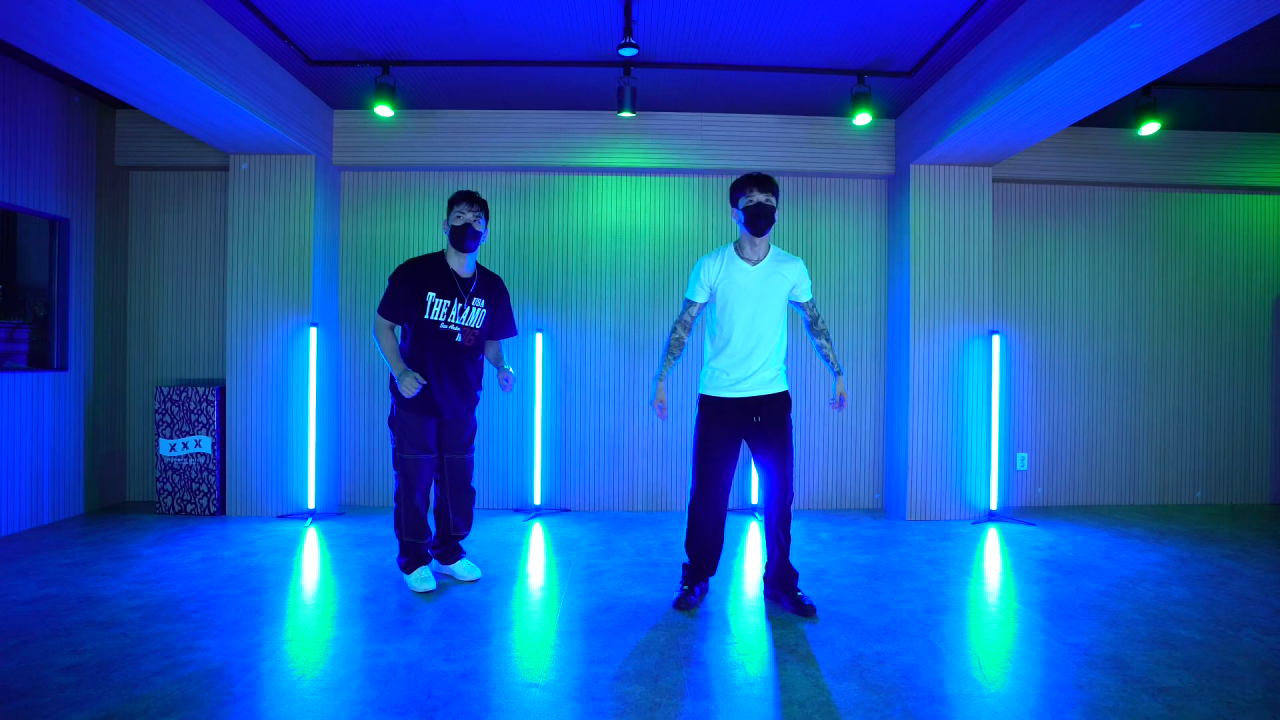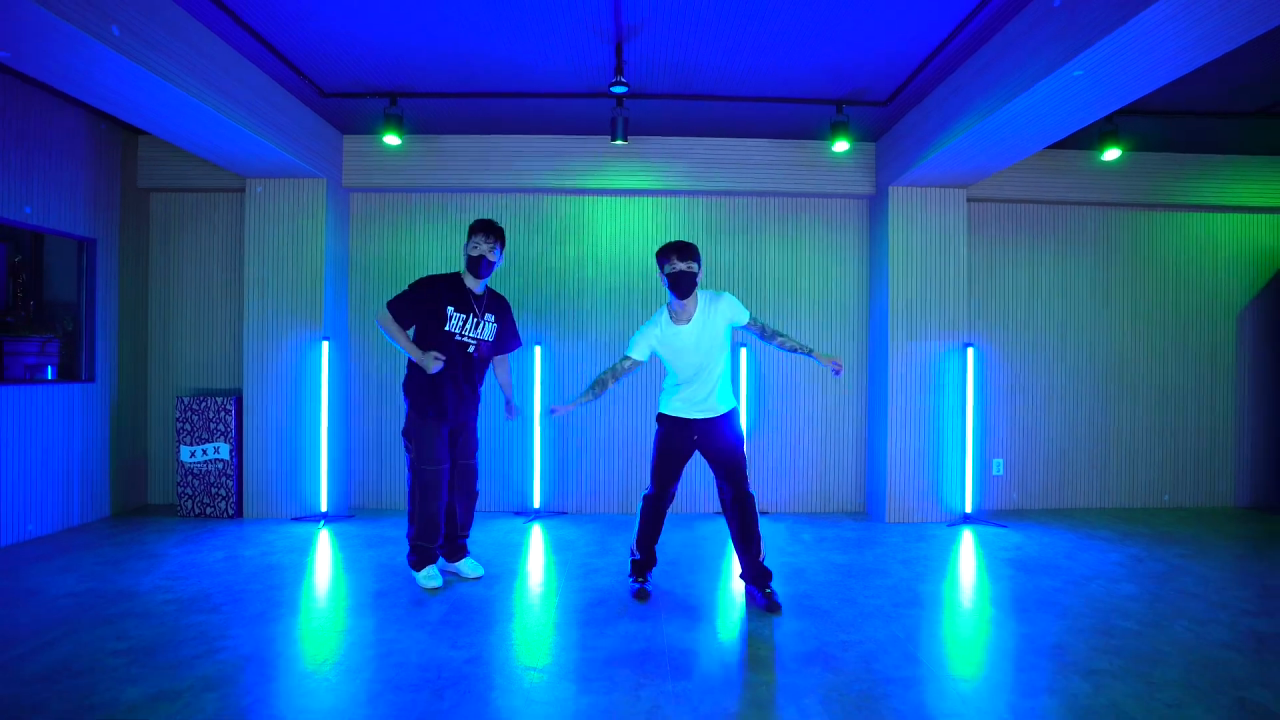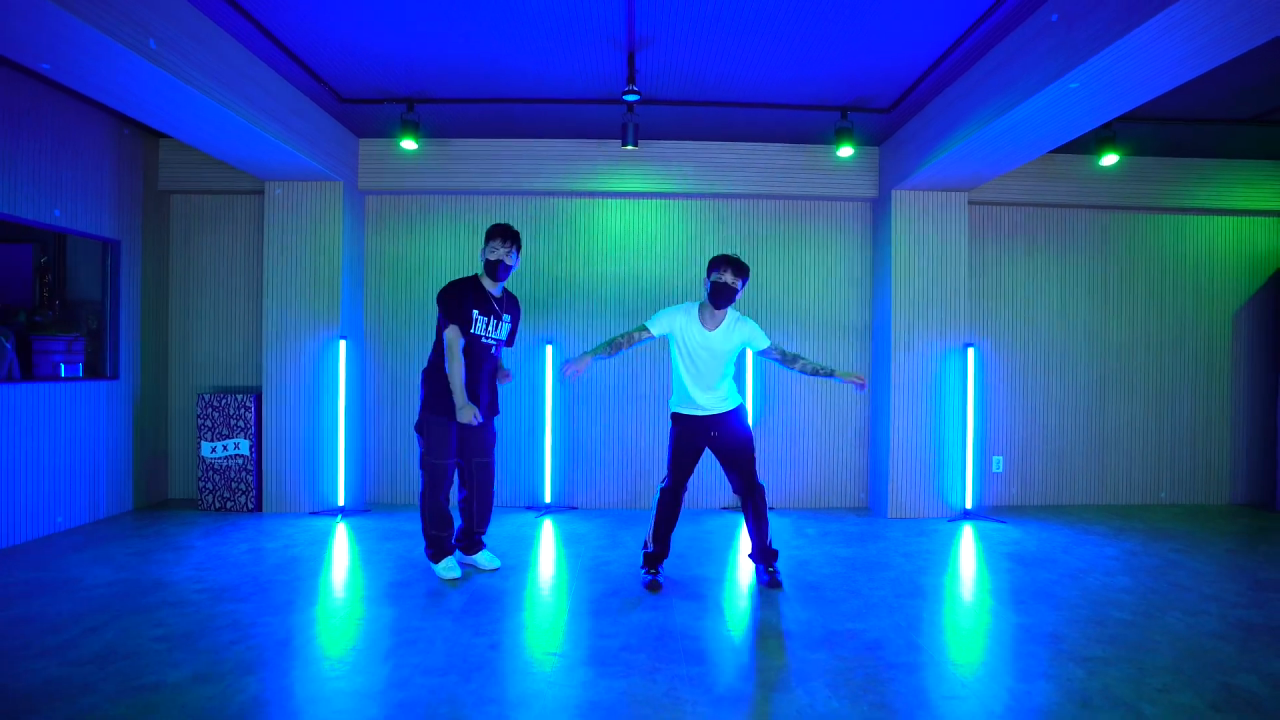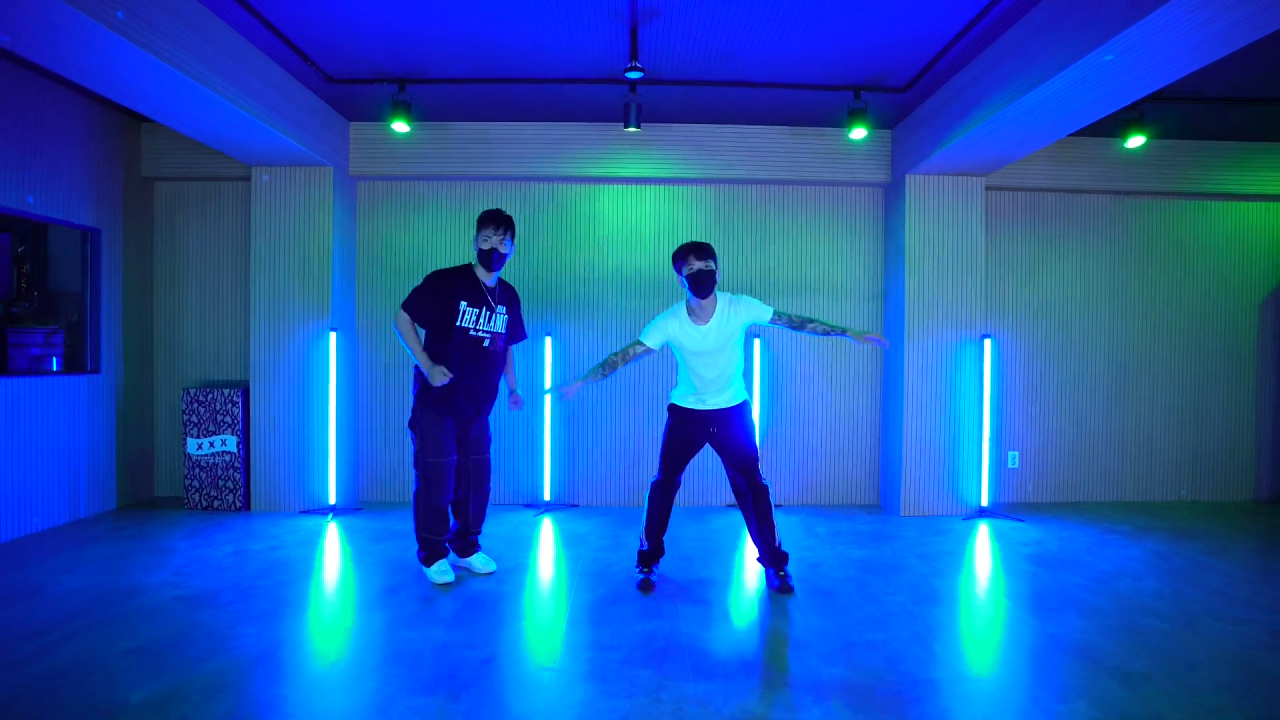
dt=0.5s
person 1, frame 1
left shoulder: (493, 287)
right shoulder: (414, 273)
right elbow: (384, 325)
left wrist: (502, 369)
right wrist: (401, 373)
left hip: (461, 401)
right hip: (416, 398)
left knee: (458, 480)
right knee: (414, 479)
left ankle: (449, 552)
right ankle: (414, 560)
person 1, frame 2
left shoulder: (499, 307)
right shoulder: (433, 289)
left elbow: (500, 358)
right elbow: (387, 318)
left wrist: (510, 398)
right wrist: (418, 356)
left hip: (465, 408)
right hip: (426, 404)
left knee: (464, 482)
right knee: (429, 483)
left ankle: (454, 552)
right ankle: (422, 559)
person 1, frame 3
left shoulder: (510, 304)
right shoulder: (457, 292)
right elbow: (452, 347)
left wrist: (499, 369)
right wrist: (460, 402)
left hip: (482, 405)
right hip: (445, 406)
left knee: (480, 477)
right knee: (439, 478)
left ankle: (470, 545)
right ankle: (440, 551)
person 1, frame 4
left shoulder: (508, 297)
right shoulder: (444, 283)
right elbow: (403, 319)
left wrist: (513, 388)
right wrist: (426, 365)
left hip: (476, 404)
right hip: (436, 400)
left knee: (476, 476)
right knee: (436, 478)
left ankle: (465, 547)
right ankle: (432, 554)
person 2, frame 1
left shoulder: (792, 268)
right shoulder: (711, 266)
left elbow: (814, 321)
right elbow: (683, 324)
left wrist: (838, 373)
right wrist: (661, 379)
left hip: (772, 399)
right hip: (719, 400)
left knee: (780, 492)
right knee: (707, 491)
left ankle: (780, 581)
right ankle: (695, 578)
person 2, frame 2
left shoulder: (723, 305)
right shoulder: (654, 328)
left elbow: (764, 332)
right elbow: (617, 371)
left wrist: (814, 355)
right wrist: (574, 404)
left hip: (721, 418)
right hip: (675, 421)
left knee: (739, 498)
right knee: (657, 496)
left ankle: (756, 579)
right ankle: (640, 569)
person 2, frame 3
left shoulder: (743, 327)
right shoulder: (676, 317)
left elbow: (784, 356)
right elbow: (629, 338)
left wrist: (836, 374)
right wrist: (587, 357)
left hip: (729, 416)
right hip: (687, 417)
left knee: (750, 487)
right knee: (672, 487)
left ankle: (763, 559)
right ankle: (652, 561)
person 2, frame 4
left shoulder: (741, 308)
right shoulder: (669, 323)
left elbow: (791, 321)
right elbow: (626, 355)
left wrist: (849, 333)
right wrist: (581, 382)
left hip: (732, 412)
right hip: (686, 413)
left knee: (751, 486)
right knee: (664, 484)
left ankle: (774, 564)
right ankle: (647, 561)
